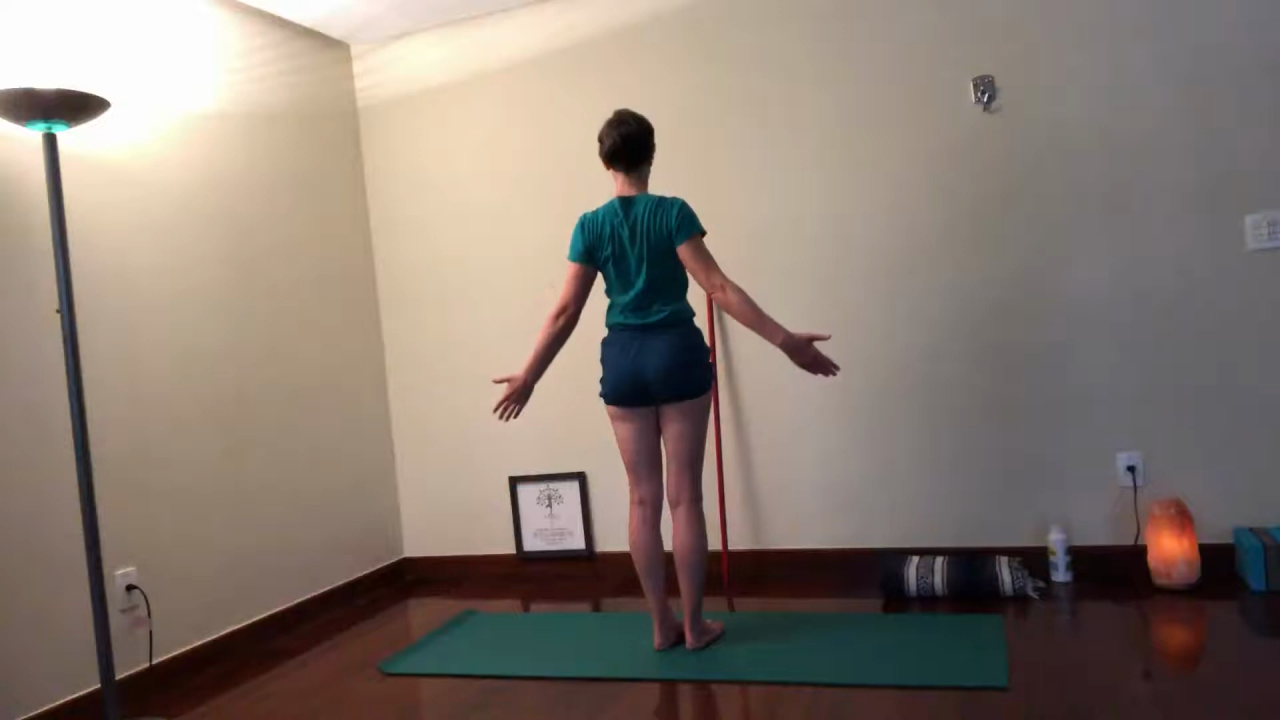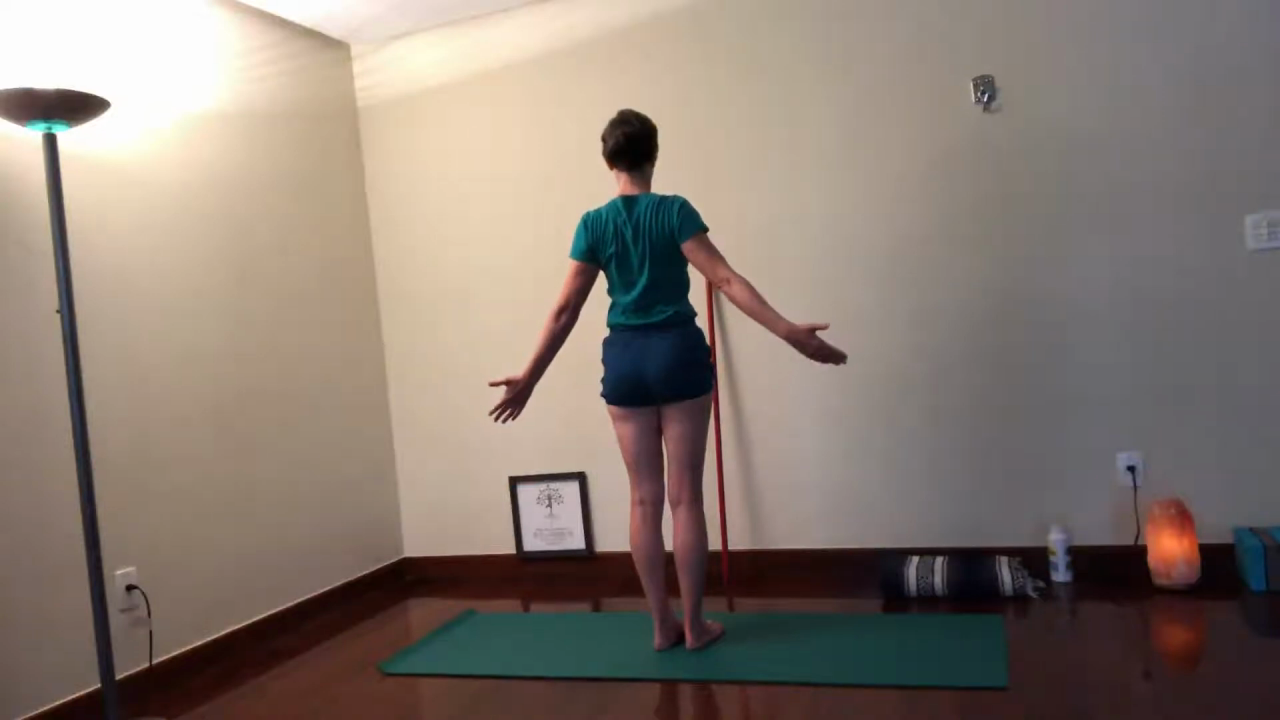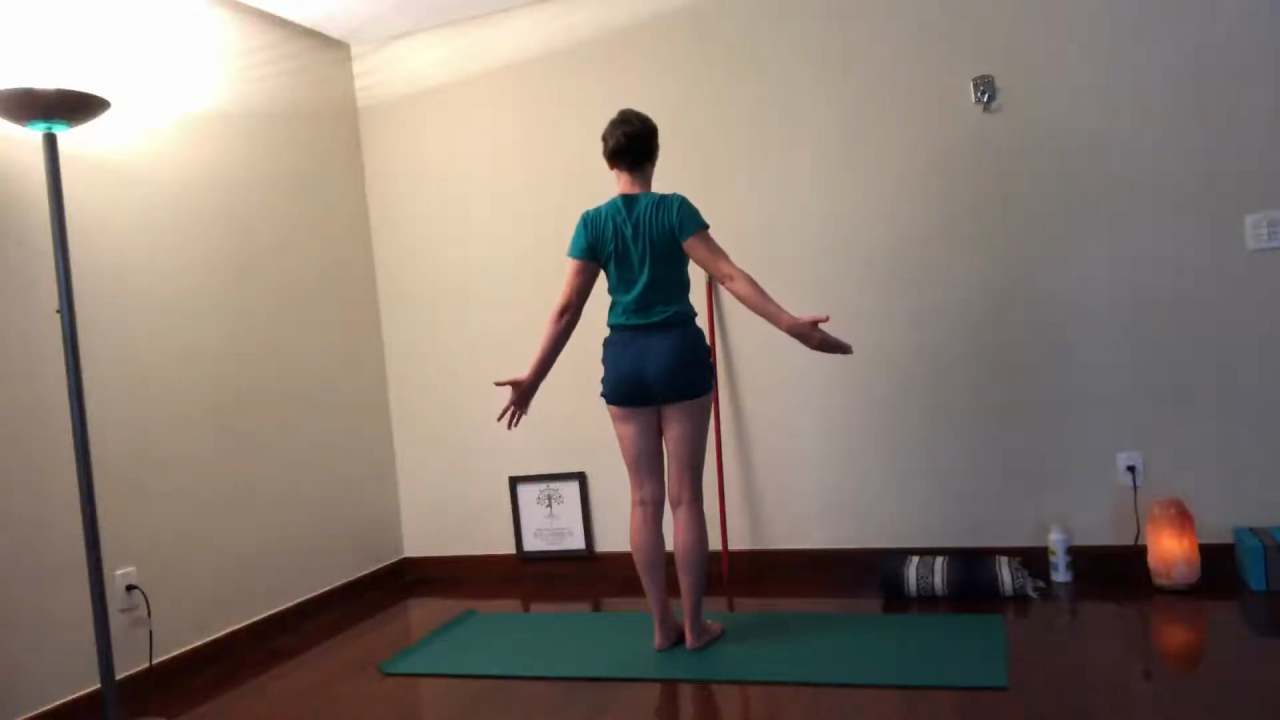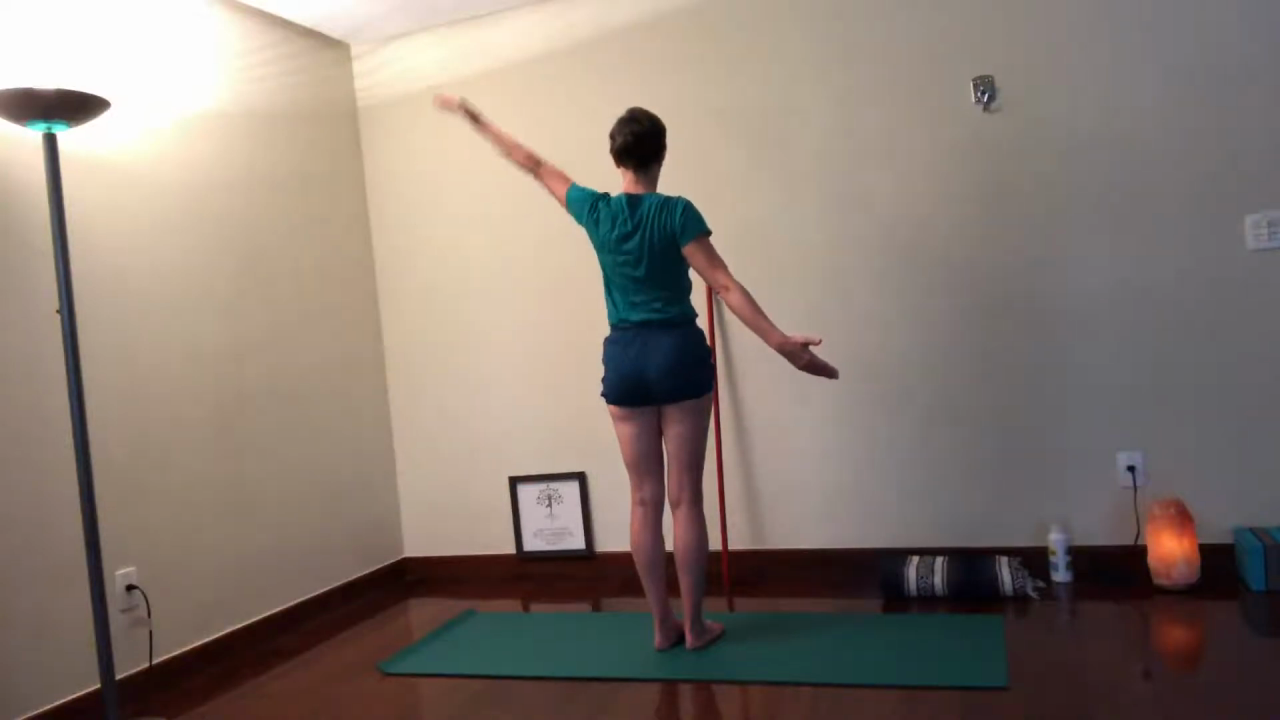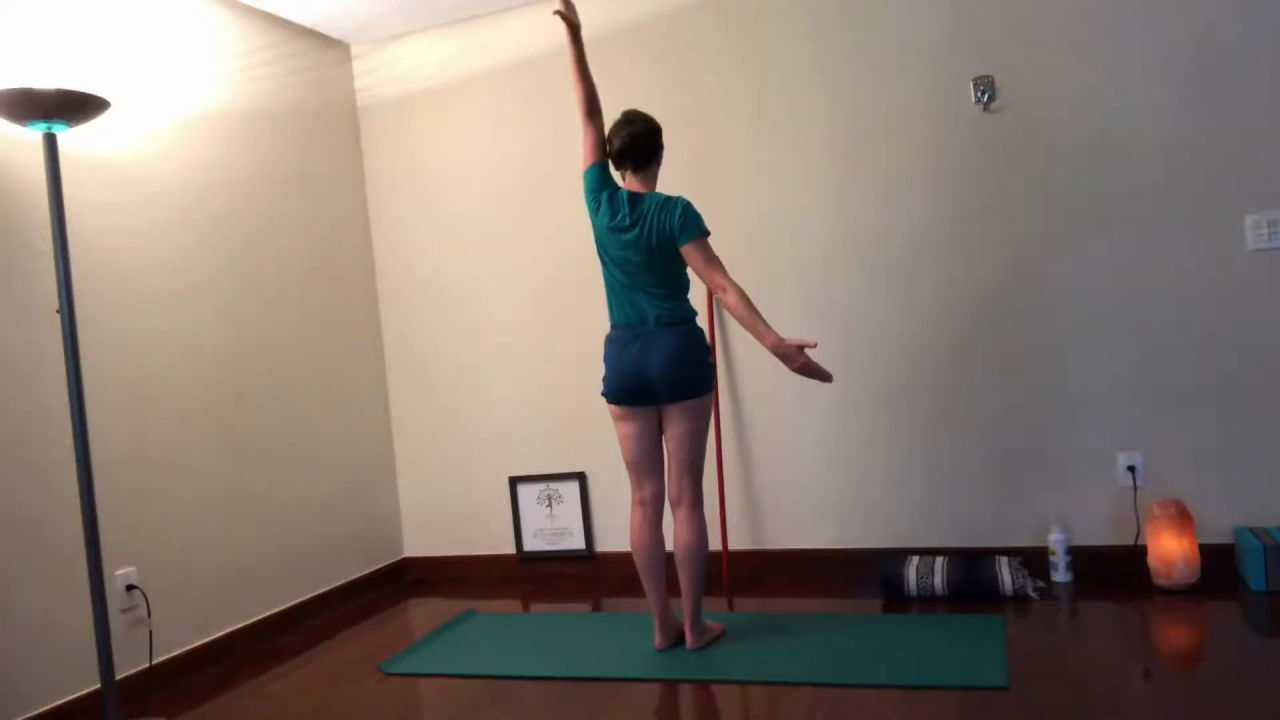
dt=1s
person 1, frame 1
left shoulder: (590, 225)
right shoulder: (672, 212)
left elbow: (566, 311)
right elbow: (718, 288)
left wrist: (528, 376)
right wrist: (785, 339)
left hip: (622, 359)
right hip: (676, 352)
left knee: (643, 498)
right knee: (685, 495)
left ankle: (662, 625)
right ankle: (695, 624)
person 1, frame 2
left shoulder: (593, 224)
right shoulder: (674, 210)
left elbow: (566, 310)
right elbow: (726, 280)
left wrist: (529, 378)
right wrist: (788, 331)
left hip: (624, 359)
right hip: (678, 352)
left knee: (644, 498)
right knee: (685, 495)
left ankle: (662, 625)
right ankle: (695, 624)
person 1, frame 3
left shoulder: (593, 223)
right shoulder: (674, 210)
left elbow: (568, 310)
right elbow: (729, 275)
left wrist: (532, 378)
right wrist: (792, 325)
left hip: (624, 359)
right hip: (677, 351)
left knee: (645, 499)
right knee: (686, 496)
left ankle: (662, 625)
right ankle: (696, 625)
person 1, frame 4
left shoulder: (597, 211)
right shoulder: (677, 213)
left elbow: (535, 167)
right elbow: (724, 285)
left wrist: (475, 119)
right wrist: (783, 343)
left hip: (623, 360)
right hip: (677, 355)
left knee: (645, 499)
right knee: (685, 497)
left ankle: (663, 625)
right ankle: (696, 625)
person 1, frame 5
left shoulder: (600, 203)
right shoulder: (674, 212)
left elbow: (588, 118)
right elbow: (722, 286)
right wrist: (777, 345)
left hip: (623, 357)
right hip: (677, 353)
left knee: (644, 498)
right knee: (685, 497)
left ankle: (663, 625)
right ankle: (694, 625)
